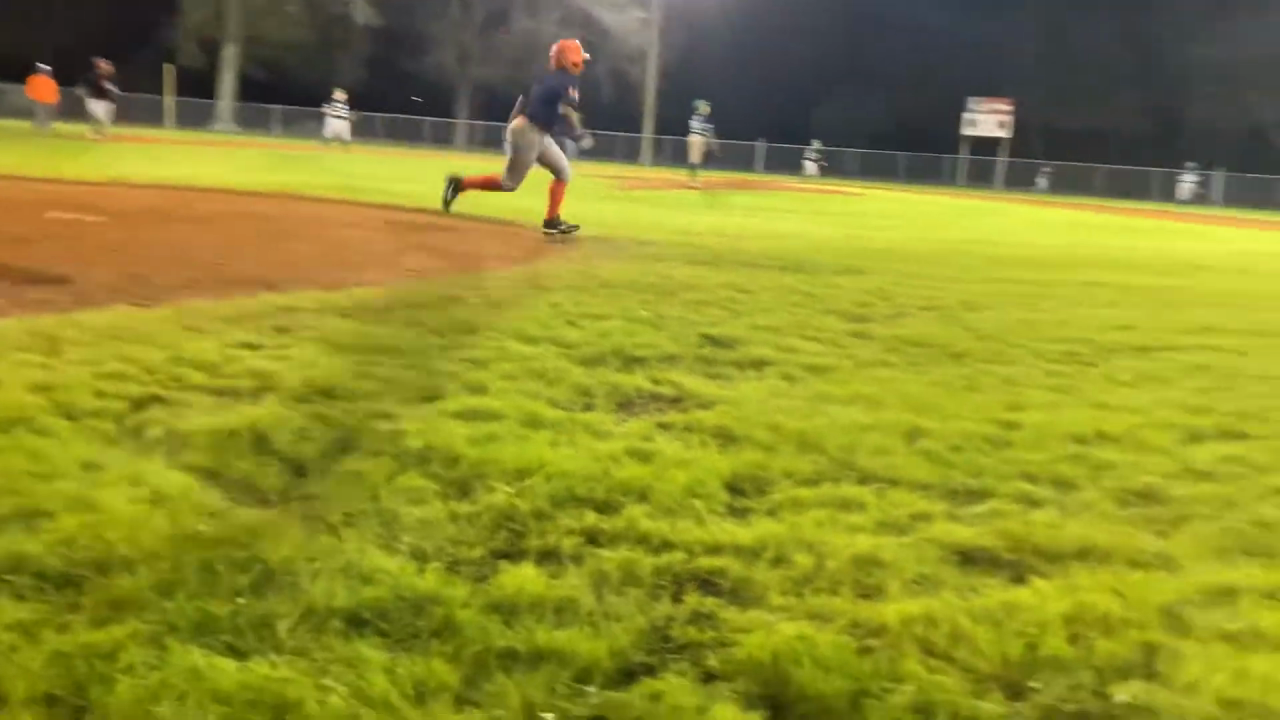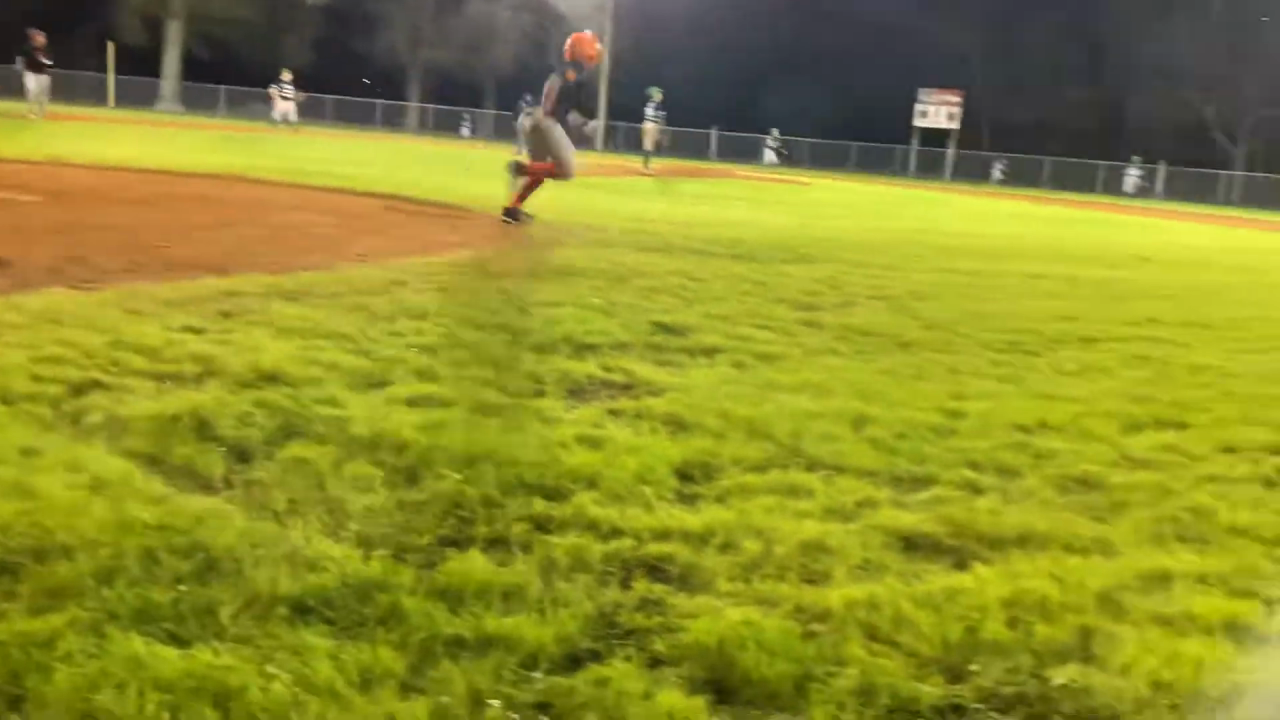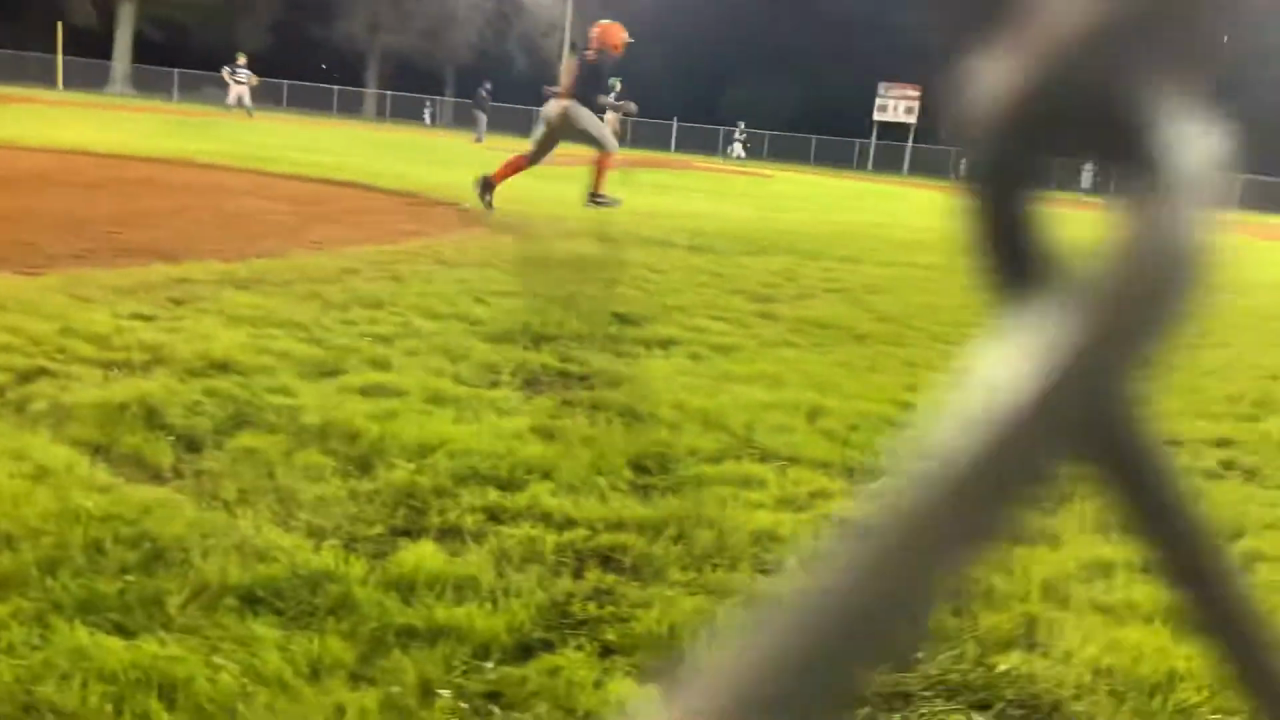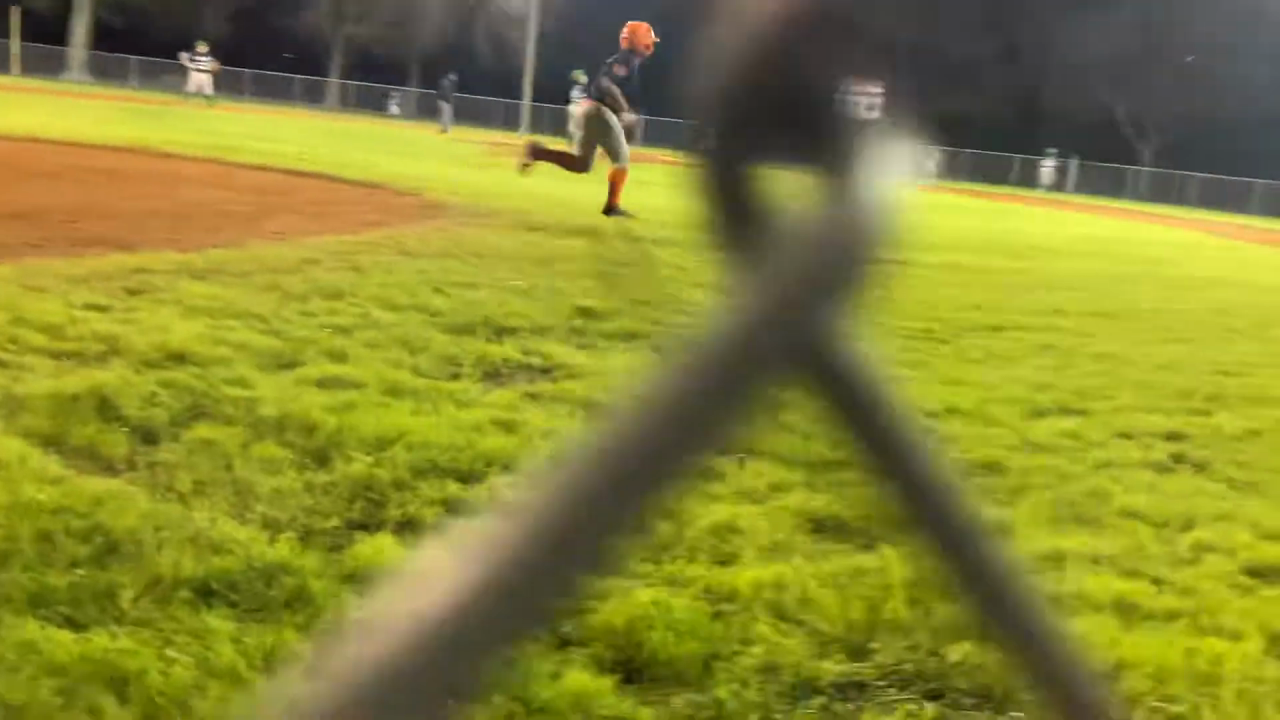
dt=0.1s
person 1, frame 1
left shoulder: (551, 79)
right shoulder: (569, 81)
left elbow: (523, 100)
right elbow: (567, 111)
left wrist: (515, 123)
right wrist: (580, 134)
left hip: (536, 135)
right hip: (528, 133)
left knee: (563, 172)
right knee: (509, 182)
left ankle: (552, 220)
right ankle: (460, 184)
person 1, frame 2
left shoulder: (570, 71)
right shoulder: (573, 70)
right elbow: (554, 83)
left wrist: (581, 121)
right wrist: (546, 111)
left hip: (546, 122)
right hip: (544, 122)
left knee: (539, 173)
right knee: (566, 170)
left ankle: (513, 209)
right ankle: (523, 168)
person 1, frame 3
left shoulder: (598, 61)
right shoulder: (597, 57)
left elbow: (596, 97)
right elbow: (572, 61)
left wrist: (619, 106)
right wrist: (563, 90)
left hip: (556, 109)
right hip: (570, 109)
left knee: (533, 156)
right knee: (609, 146)
left ankle: (490, 182)
right ankle: (596, 193)
person 1, frame 4
left shoulder: (624, 60)
right shoulder: (627, 61)
right elbow: (608, 85)
right wrist: (624, 112)
left hip: (588, 111)
right hip: (598, 112)
left knee: (581, 165)
right knee: (622, 160)
left ankle: (538, 152)
right ankle: (612, 206)
